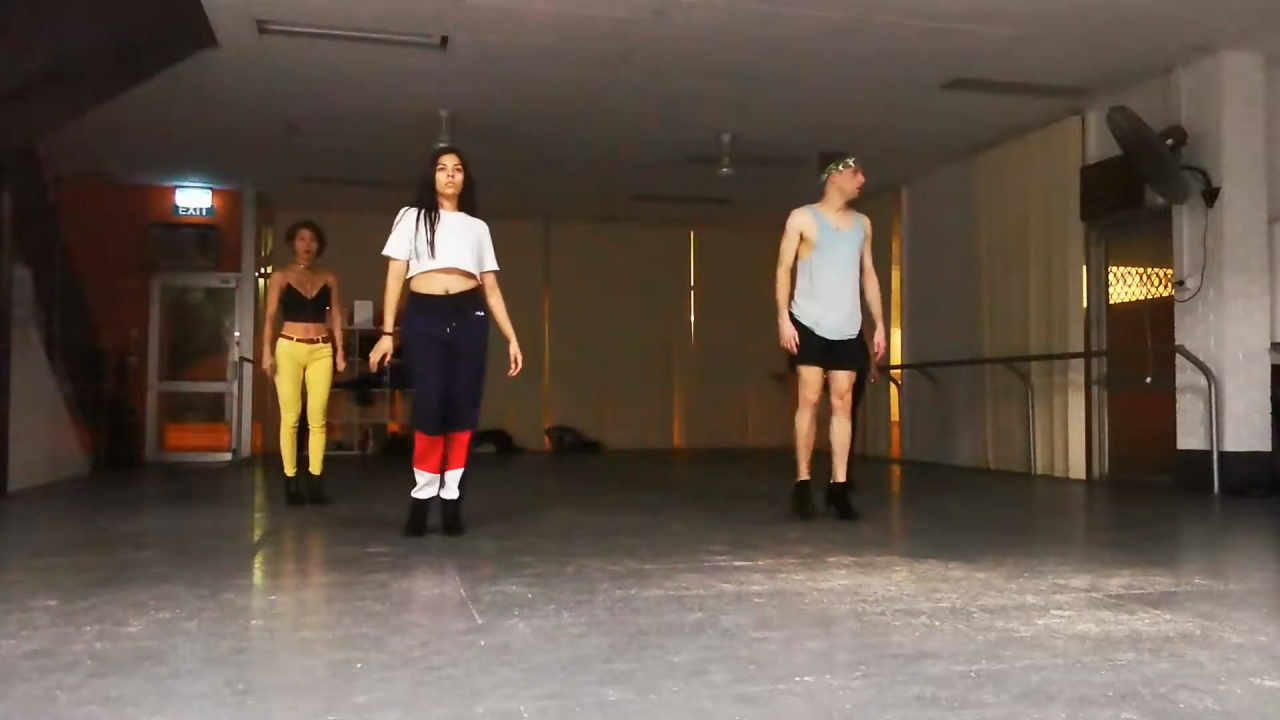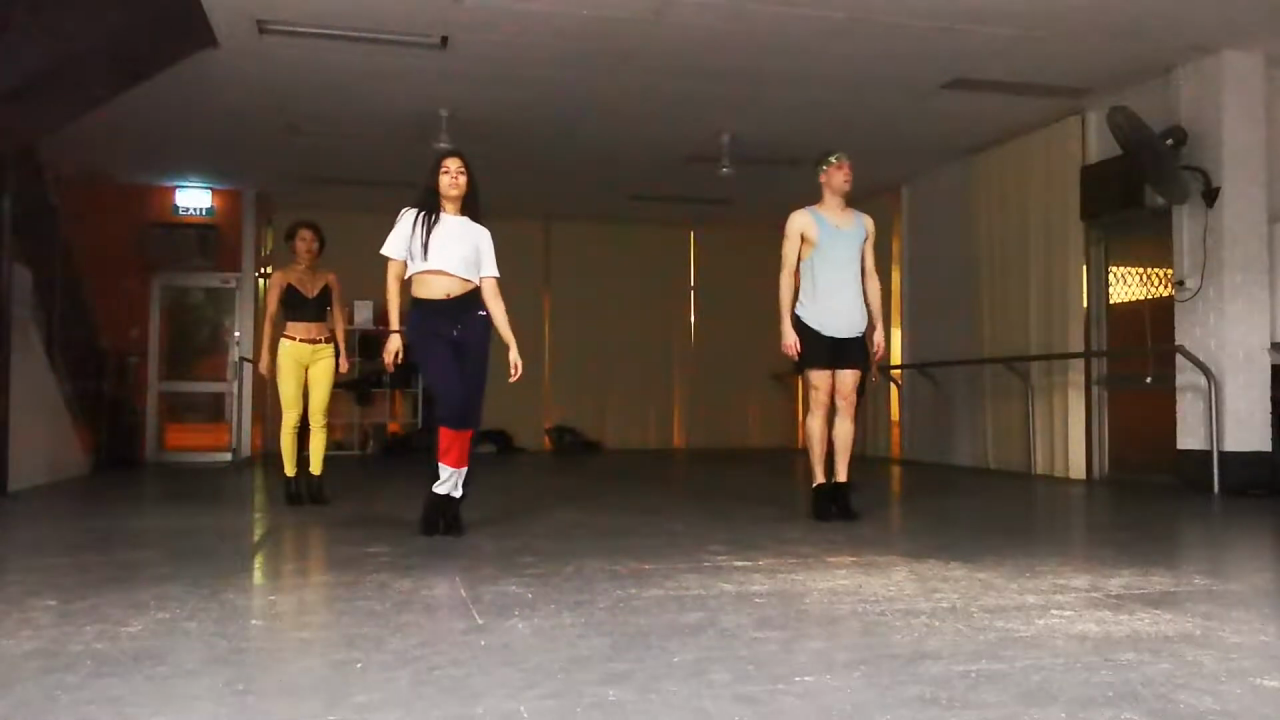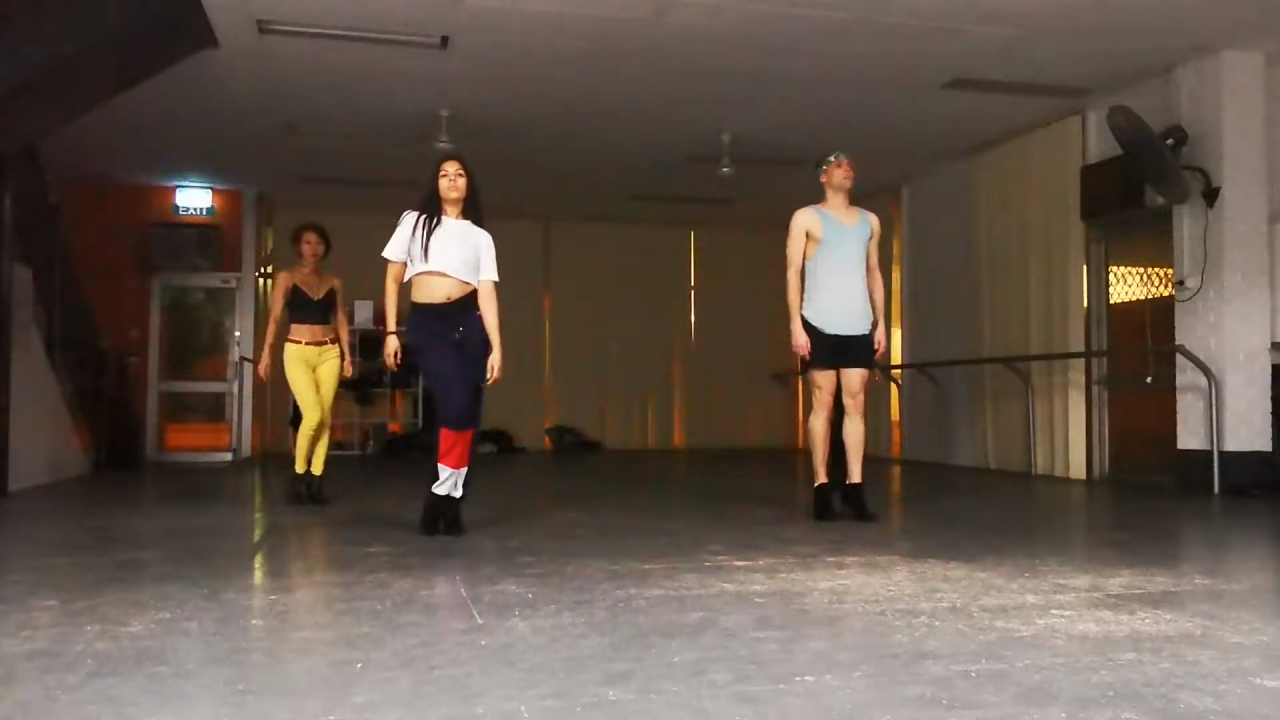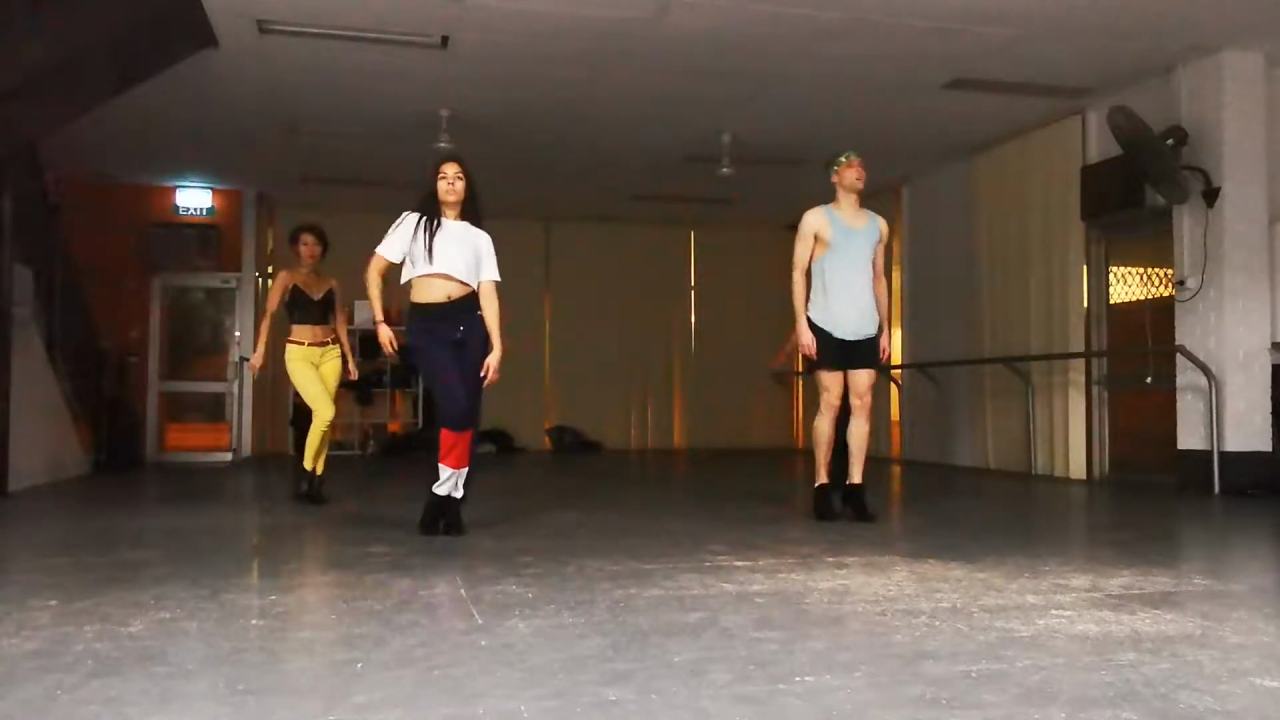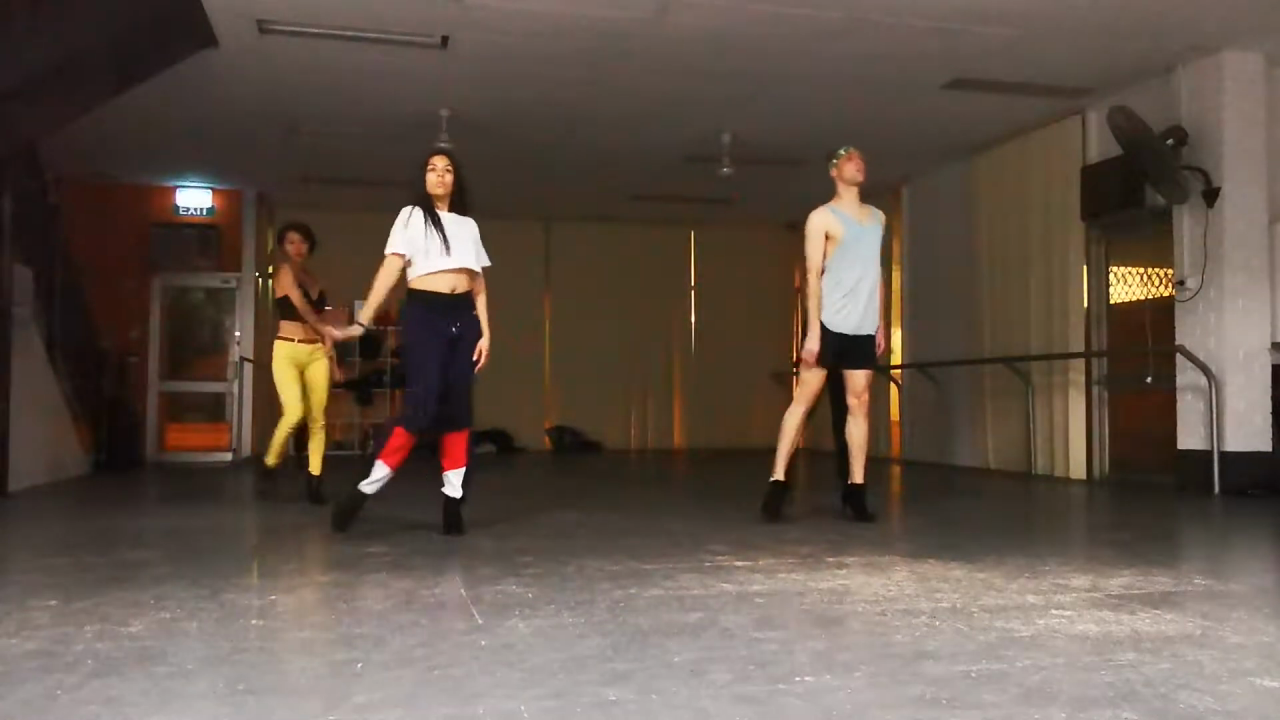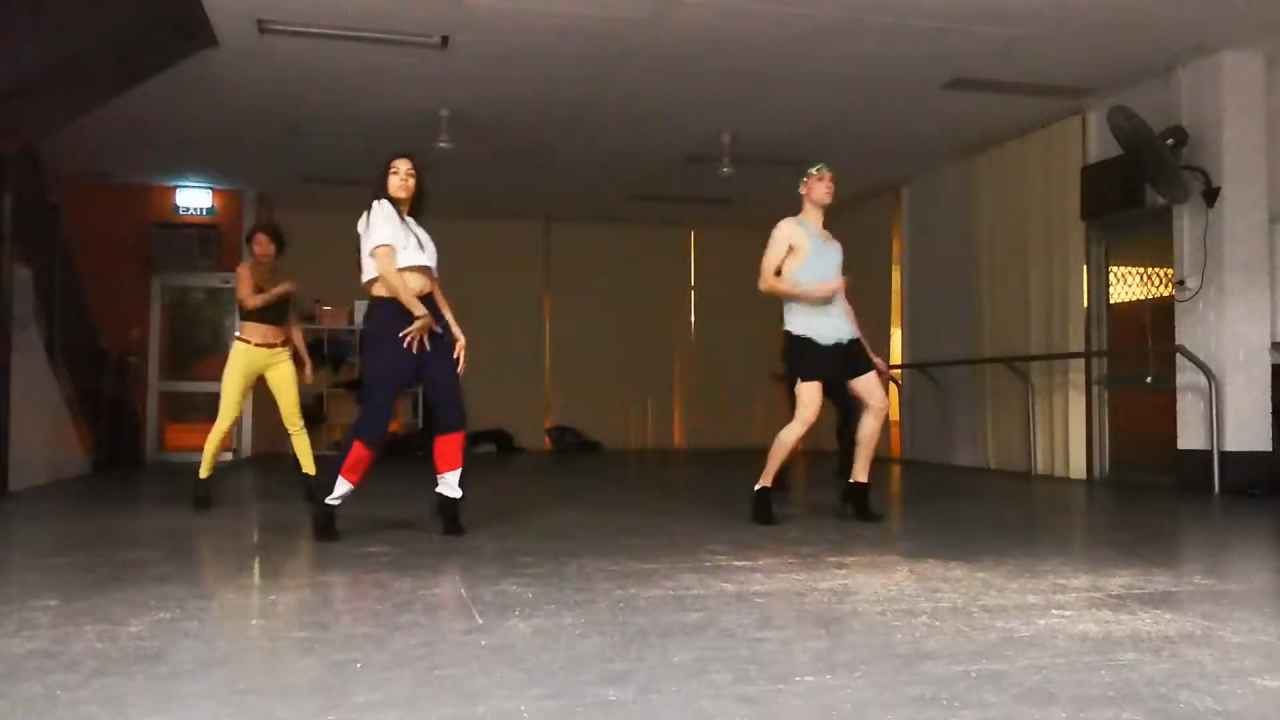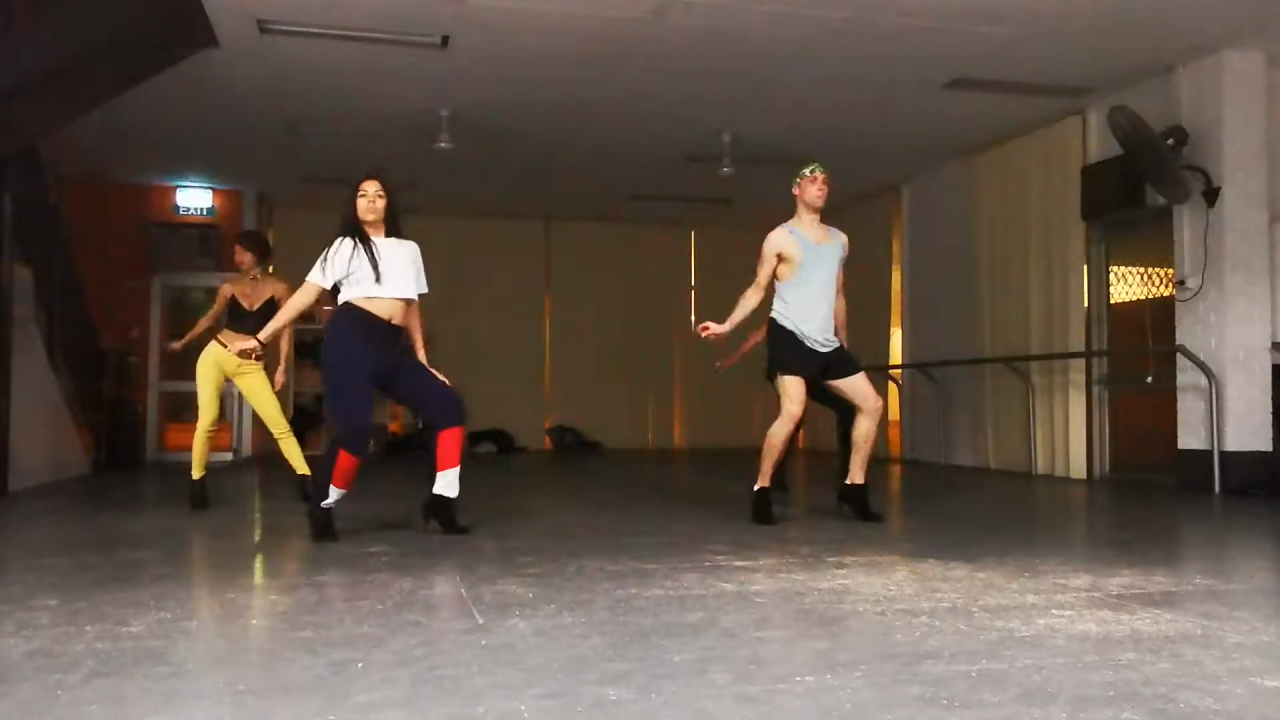
dt=0.4s
person 1, frame 1
left shoulder: (478, 228)
right shoulder: (412, 217)
left elbow: (491, 287)
right elbow: (394, 276)
left wrist: (512, 338)
right wrist: (387, 332)
left hip: (469, 317)
right hip: (423, 317)
left knee: (463, 409)
right knee: (430, 405)
left ankle: (450, 498)
right ankle: (422, 496)
person 1, frame 2
left shoulder: (479, 233)
right shoulder: (413, 218)
left elbow: (491, 292)
right elbow: (394, 276)
left wrist: (512, 344)
right wrist: (394, 331)
left hip: (470, 319)
right hip: (426, 321)
left knee: (468, 410)
right knee: (452, 401)
left ankle: (452, 499)
right ankle: (441, 490)
person 1, frame 3
left shoulder: (480, 236)
right shoulder: (414, 221)
left elbow: (487, 294)
right elbow: (393, 279)
left wrist: (496, 348)
right wrist: (391, 333)
left hip: (468, 322)
right hip: (426, 324)
left knee: (468, 412)
right knee: (456, 404)
left ankle: (451, 498)
right ankle: (442, 491)
person 1, frame 4
left shoulder: (480, 237)
right shoulder: (414, 222)
left elbow: (488, 293)
right elbow: (375, 268)
left wrist: (496, 347)
right wrist: (380, 319)
left hip: (468, 322)
right hip: (426, 324)
left knee: (468, 411)
right knee: (456, 405)
left ankle: (452, 499)
right ankle: (441, 491)
person 1, frame 5
left shoulder: (469, 226)
right shoulder: (412, 216)
left elbow: (479, 283)
right elbow: (389, 270)
left wrist: (486, 331)
right wrist: (362, 321)
left hip: (463, 318)
right hip: (424, 313)
left knee: (458, 408)
right knee: (422, 405)
left ankle: (452, 500)
right ankle: (365, 490)
person 1, frame 6
left shoulder: (418, 231)
right shoulder: (379, 210)
right elbow: (384, 265)
left wrist: (455, 329)
right wrist: (418, 315)
left hip: (427, 322)
right hip: (389, 321)
left knee: (450, 406)
right knee: (376, 415)
left ankle: (448, 498)
right ankle: (330, 503)
person 1, frame 7
left shoulder: (409, 249)
right shoulder: (347, 246)
right elbow: (306, 294)
left wrist: (422, 360)
right wrist: (260, 337)
left hip: (393, 348)
right hip: (351, 339)
left knee: (448, 406)
right knee: (355, 430)
left ankle: (441, 501)
right ankle: (322, 507)
person 2, frame 1
left shoulder: (862, 224)
right shoulder: (802, 218)
left elbow: (868, 275)
right elbow: (784, 270)
left wrist: (879, 324)
right wrist: (784, 318)
left hip: (848, 328)
right hip: (809, 324)
left knee: (843, 403)
right knee: (809, 401)
left ankle: (838, 486)
right ankle: (802, 482)
person 2, frame 2
left shoulder: (865, 223)
right shoulder: (802, 220)
left elbow: (870, 276)
right elbow: (787, 273)
left wrist: (878, 325)
right wrist: (786, 324)
left hip: (853, 328)
right hip: (814, 326)
left knee: (846, 404)
right knee: (819, 403)
left ankle: (841, 485)
right ankle: (820, 486)
person 2, frame 3
left shoulder: (869, 221)
right shoulder: (805, 218)
left elbow: (874, 273)
right elbow: (793, 273)
left wrist: (880, 322)
right wrist: (795, 324)
left hip: (858, 326)
right hip: (820, 324)
left knee: (854, 403)
right knee: (823, 403)
left ankle: (854, 486)
right ankle: (822, 486)
person 2, frame 4
left shoulder: (878, 225)
right shoulder: (816, 219)
left elbow: (879, 279)
right elbow: (798, 273)
left wrist: (884, 328)
right wrist: (802, 324)
left hip: (865, 331)
right hip: (825, 326)
left knee: (862, 405)
right knee: (830, 405)
left ankle: (854, 488)
right ankle: (822, 486)
person 2, frame 5
left shoulder: (877, 217)
right shoulder: (822, 218)
right elbow: (813, 276)
left wrist: (879, 324)
right wrist: (814, 330)
left hip: (863, 327)
right hip: (828, 324)
left knee: (859, 404)
right knee: (805, 398)
left ankle: (855, 489)
right ankle: (778, 482)
person 2, frame 6
left shoulder: (835, 243)
right shoulder: (788, 229)
right elbow: (766, 281)
left wrist: (867, 349)
right wrist: (813, 291)
left hip: (844, 339)
right hip: (806, 338)
left knee: (877, 403)
right knee: (806, 416)
left ankle: (856, 487)
right ankle: (763, 489)
person 2, frame 7
left shoulder: (839, 239)
right shoulder: (779, 238)
right elbow: (757, 290)
left wrist: (842, 340)
right wrist: (725, 325)
left hip: (828, 342)
right hip: (790, 335)
left knee: (871, 404)
right knee: (792, 411)
left ankle: (854, 487)
right ankle: (761, 491)
person 3, frame 1
left shoulder: (329, 279)
right shoulder: (280, 277)
left elbow: (335, 317)
right elbow: (270, 316)
left wrist: (340, 351)
right wrist: (267, 351)
left hip: (321, 350)
right hip: (289, 348)
left knee: (317, 418)
right knee: (290, 417)
left ankle: (315, 481)
right ankle: (291, 481)
person 3, frame 2
left shoulder: (329, 278)
right shoulder: (280, 277)
left elbow: (337, 316)
right elbow: (270, 316)
left wrist: (343, 352)
right wrist: (265, 352)
left hip: (324, 350)
right hip: (291, 348)
left knee: (319, 418)
right knee: (292, 417)
left ankle: (315, 481)
right ankle: (291, 481)
person 3, frame 3
left shoulder: (333, 282)
right shoulder: (286, 278)
left elbow: (340, 320)
right elbow: (275, 317)
left wrist: (347, 356)
right wrist: (266, 354)
left hip: (329, 352)
right hip: (297, 351)
left knee: (324, 418)
right knee: (312, 414)
left ankle: (315, 481)
right ankle: (298, 475)
person 3, frame 4
left shoulder: (331, 284)
right shoulder: (285, 277)
left elbow: (339, 321)
right elbow: (270, 313)
left wrist: (350, 358)
right wrist: (260, 349)
left hip: (330, 353)
right hip: (299, 353)
left knee: (322, 417)
right knee: (326, 411)
left ankle: (315, 481)
right ankle: (305, 470)
person 3, frame 5
left shoulder: (312, 277)
right shoulder: (284, 271)
right elbow: (301, 305)
left wrist: (331, 359)
right wrist: (324, 332)
left hip: (317, 351)
right hip: (287, 350)
left knee: (317, 419)
right knee: (294, 414)
left ankle: (314, 481)
right ankle: (269, 465)
person 3, frame 6
left shoulder: (286, 285)
right shoulder: (246, 269)
left elbow: (292, 324)
right elbow: (250, 301)
left wrist: (306, 359)
right wrist: (279, 290)
left hip: (280, 356)
right hip: (245, 352)
left knee: (294, 421)
right knee: (226, 419)
left ankle: (312, 481)
right ankle: (202, 482)
person 3, frame 7
left shoulder: (279, 288)
right shoulder: (230, 288)
left elbow: (286, 330)
right elbow: (211, 317)
left wrist: (283, 367)
right wrist: (182, 342)
left hip: (250, 366)
right hip: (215, 356)
left knee: (279, 424)
right knee: (207, 421)
left ankle: (306, 479)
right ankle: (197, 483)
